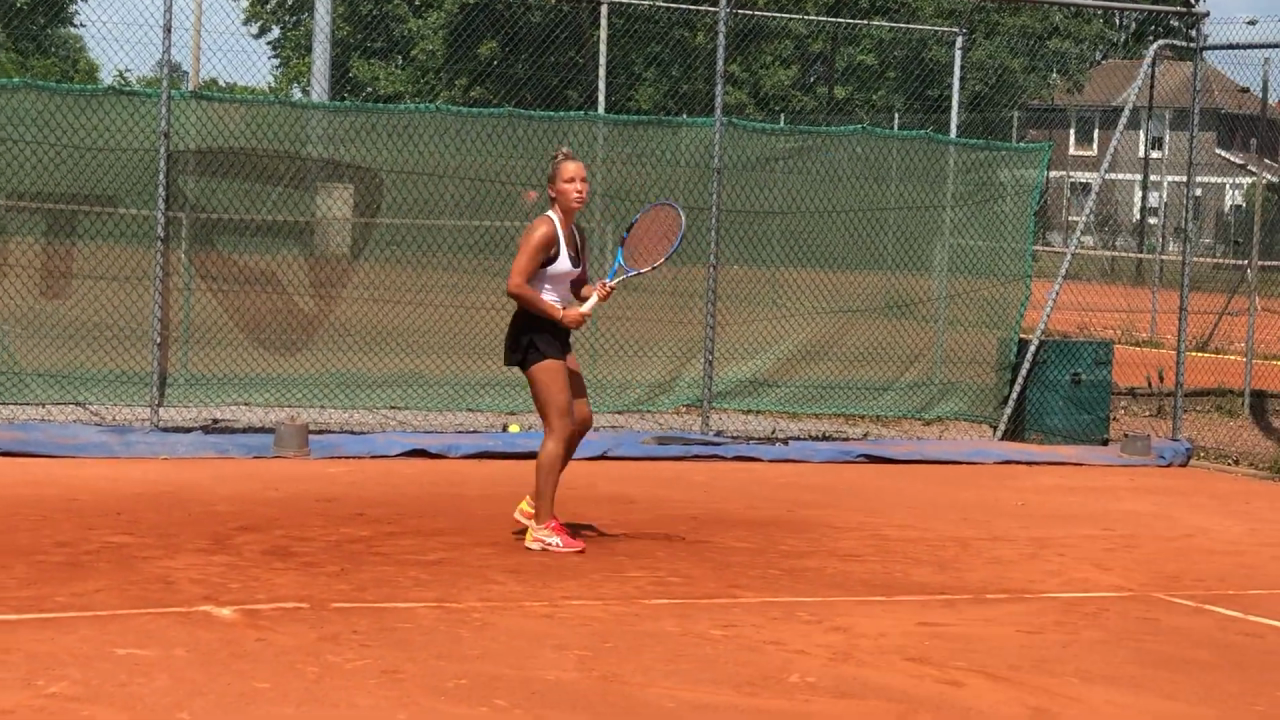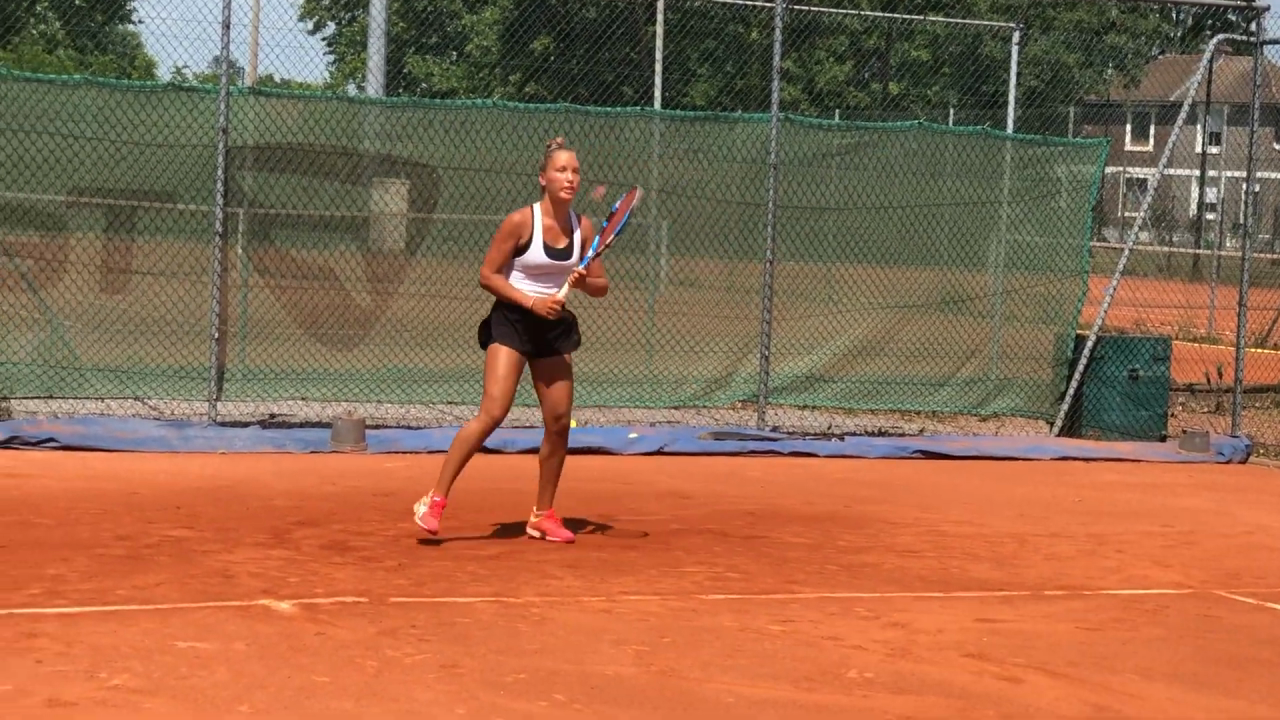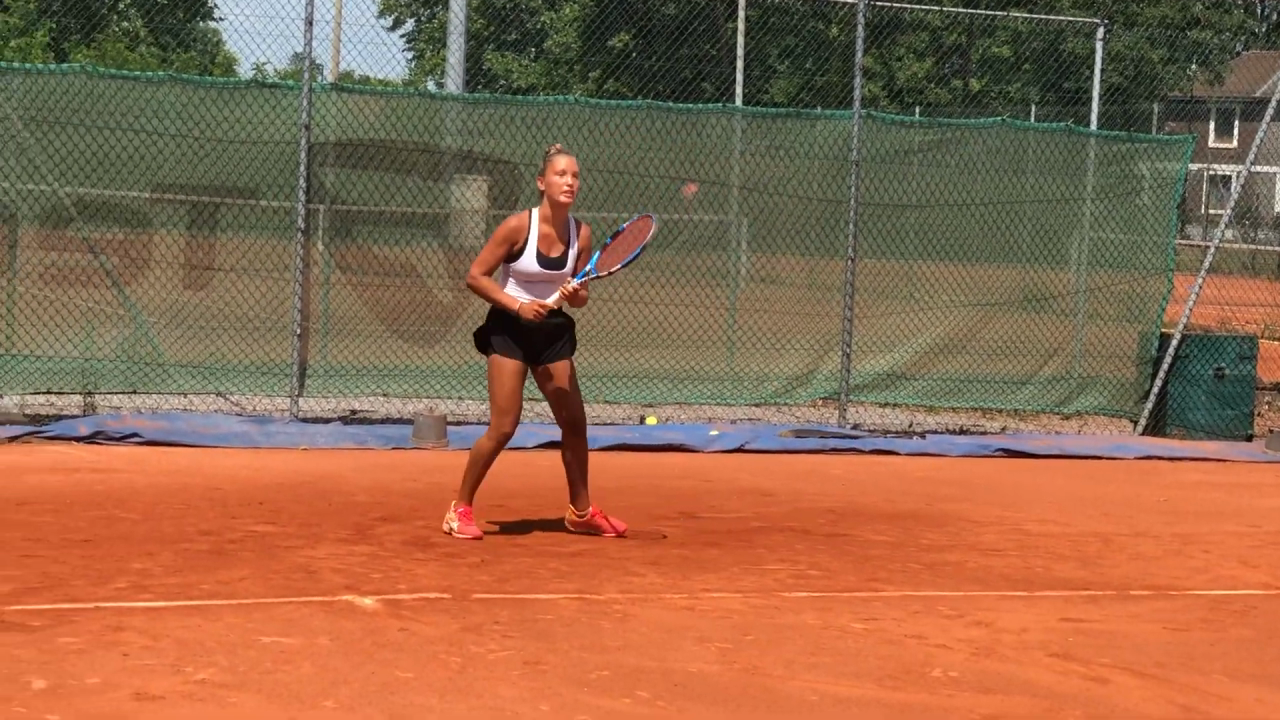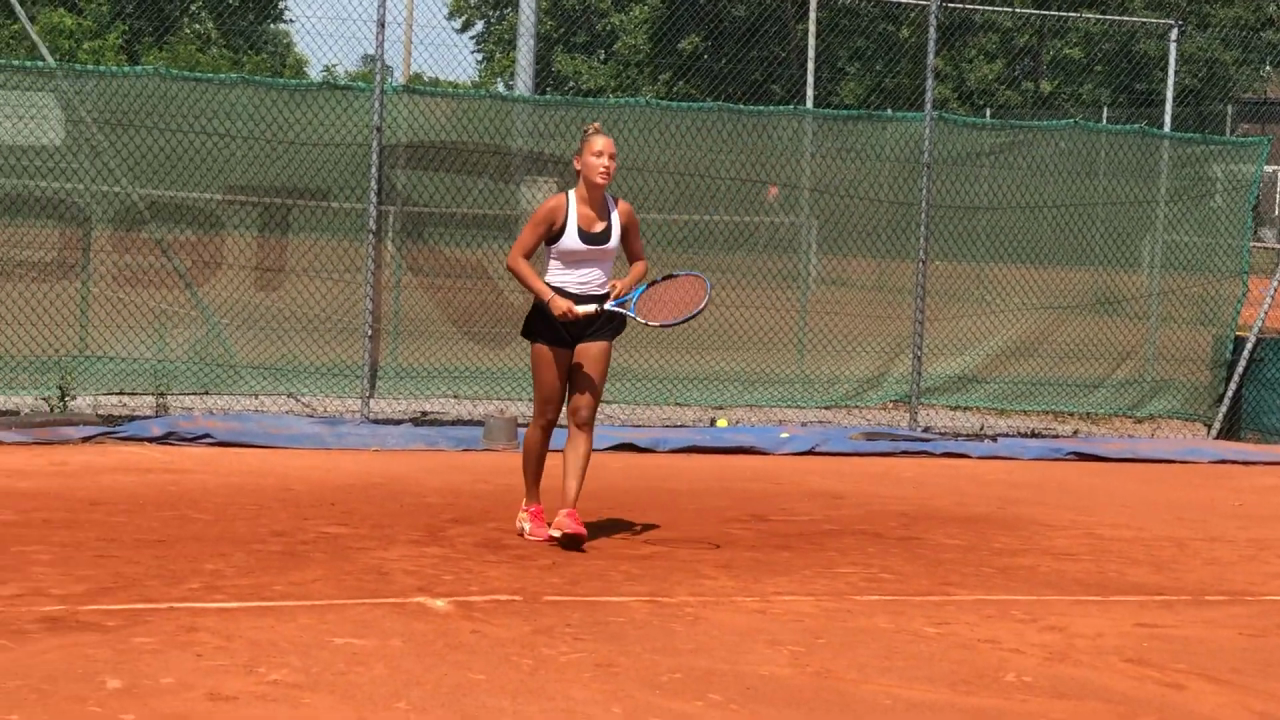
dt=0.3s
person 1, frame 1
left shoulder: (579, 233)
right shoulder: (543, 230)
right elbow: (515, 286)
left wrist: (598, 292)
right wrist: (560, 314)
left hip: (556, 333)
right hip: (535, 332)
left knee: (580, 422)
right knee: (559, 430)
left ankle: (534, 506)
right ankle: (543, 527)
person 1, frame 2
left shoulder: (585, 228)
right shoulder: (520, 221)
left elbow: (601, 287)
right elbow: (486, 274)
left wrist: (581, 281)
right wrist: (530, 300)
left hip: (553, 328)
right hip: (513, 321)
left knee: (558, 424)
right knee: (491, 414)
left ankle: (544, 515)
right ankle: (435, 501)
person 1, frame 3
left shoulder: (581, 233)
right shoulder: (517, 226)
left elbow: (582, 294)
right elbow: (475, 276)
left wrist: (575, 295)
right wrist: (515, 305)
left hip: (552, 331)
right hip: (510, 328)
left knee: (574, 425)
right knee: (503, 427)
left ankle: (583, 508)
right ankle: (461, 508)
person 1, frame 4
left shoulder: (623, 212)
right shoulder: (555, 207)
left elbow: (639, 260)
right elbow: (515, 259)
left wrist: (627, 283)
right wrist: (549, 298)
left hip: (598, 315)
right hip: (555, 314)
left knee: (582, 418)
right knee: (545, 416)
left ankle: (568, 514)
right ankle: (532, 507)
